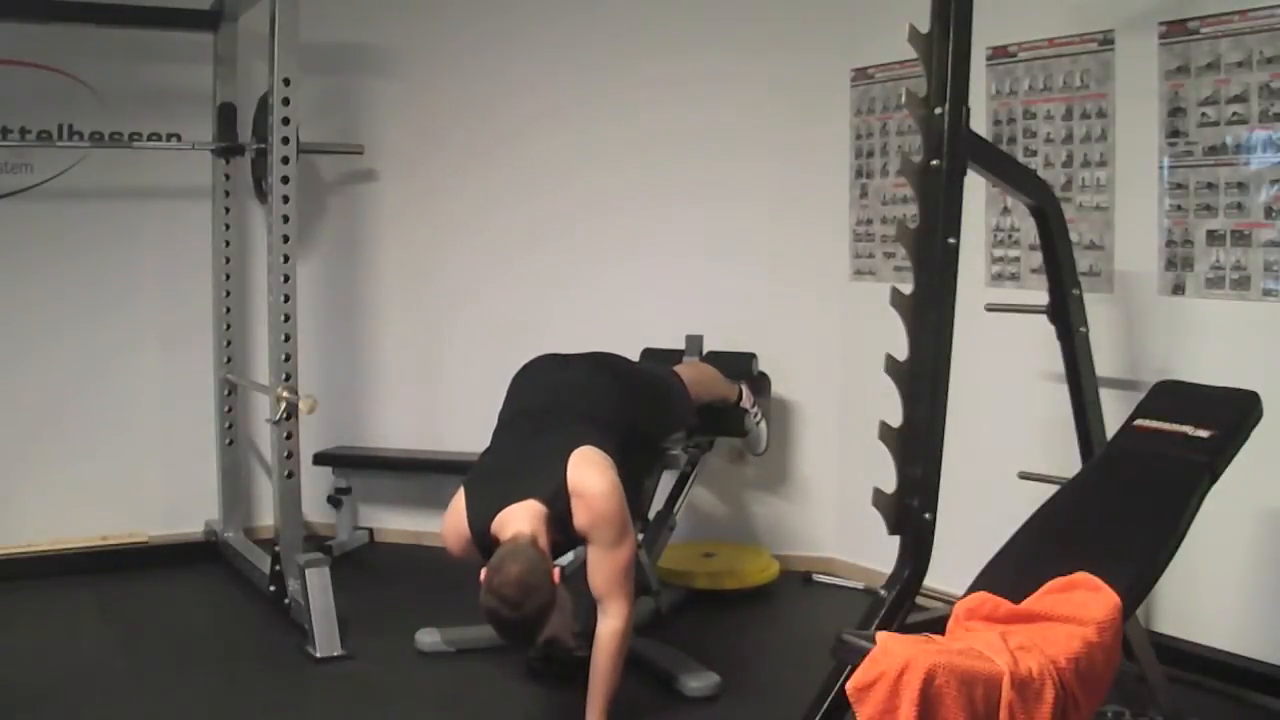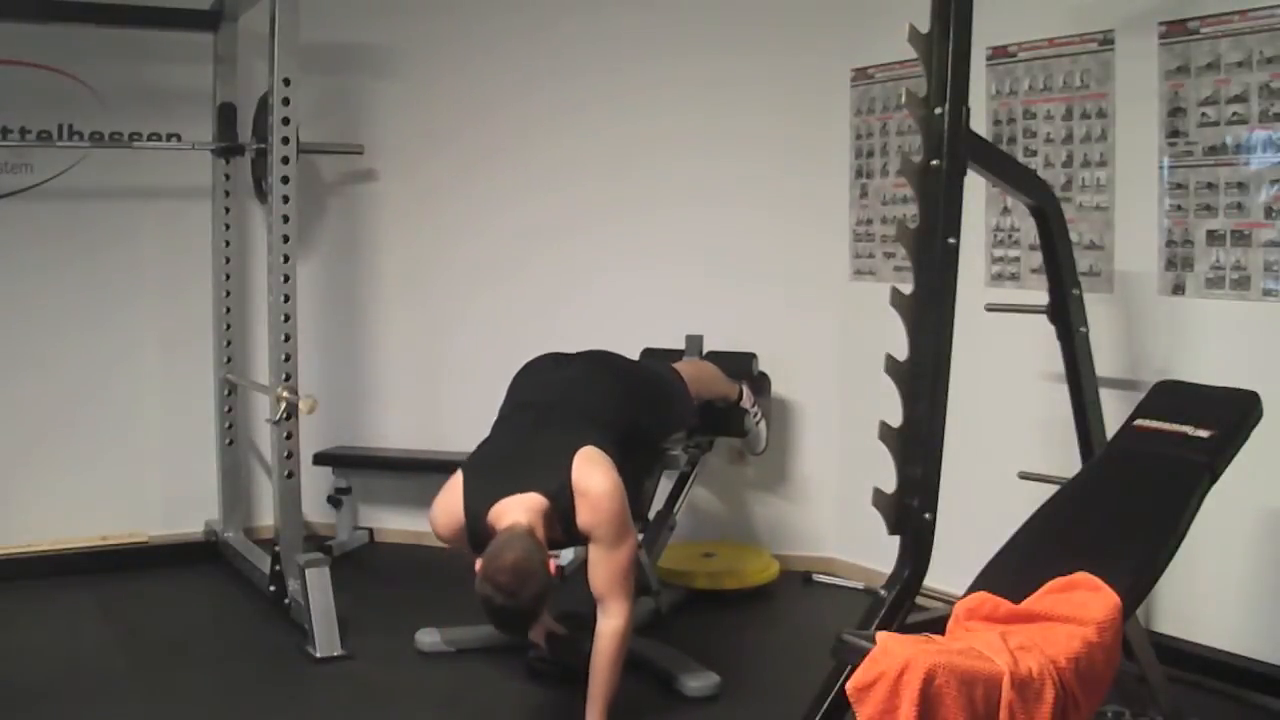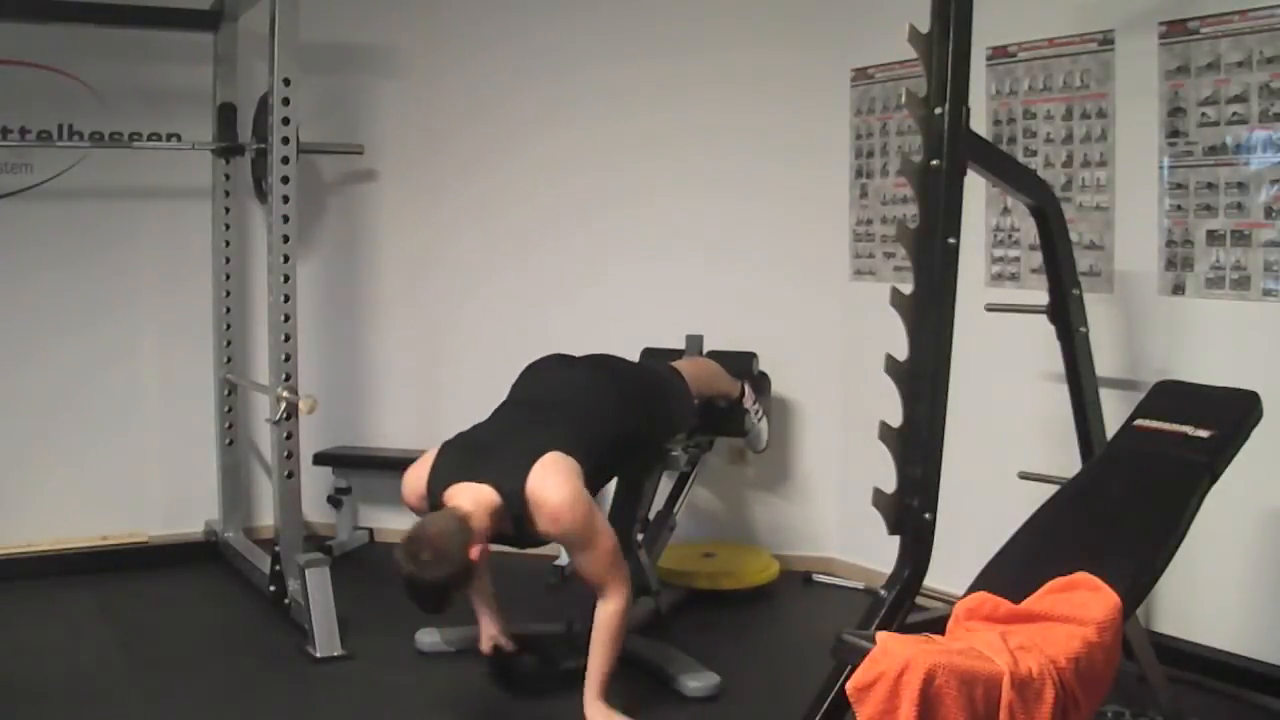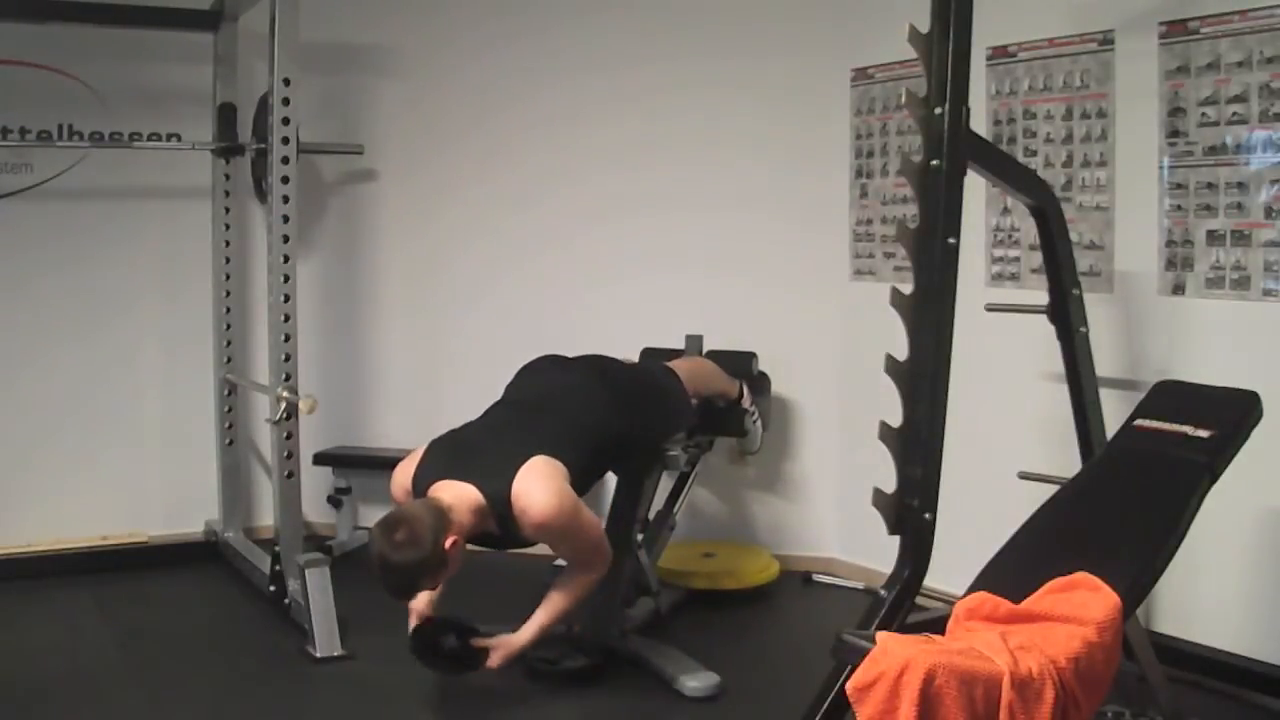
dt=0.4s
person 1, frame 1
left shoulder: (593, 494)
right shoulder: (460, 529)
left elbow: (614, 612)
right wrist: (555, 603)
left hip: (616, 387)
right hip: (537, 380)
left knee: (679, 385)
left ankle: (739, 396)
person 1, frame 2
left shoulder: (595, 494)
right shoulder: (450, 517)
left elbow: (614, 612)
right wrist: (533, 615)
left hip: (618, 386)
right hip: (538, 379)
left knee: (680, 381)
left ankle: (738, 396)
person 1, frame 3
left shoulder: (553, 500)
right shoulder: (419, 487)
left elbow: (614, 593)
right elbow: (457, 548)
right wrist: (486, 616)
left hip: (618, 395)
right hip: (542, 380)
left knee: (679, 381)
left ankle: (740, 394)
person 1, frame 4
left shoulder: (538, 503)
right shoulder: (407, 483)
left elbow: (594, 562)
left wrist: (522, 639)
right wrist: (423, 600)
left hip: (613, 397)
right hip: (540, 379)
left knee: (676, 380)
left ankle: (738, 395)
